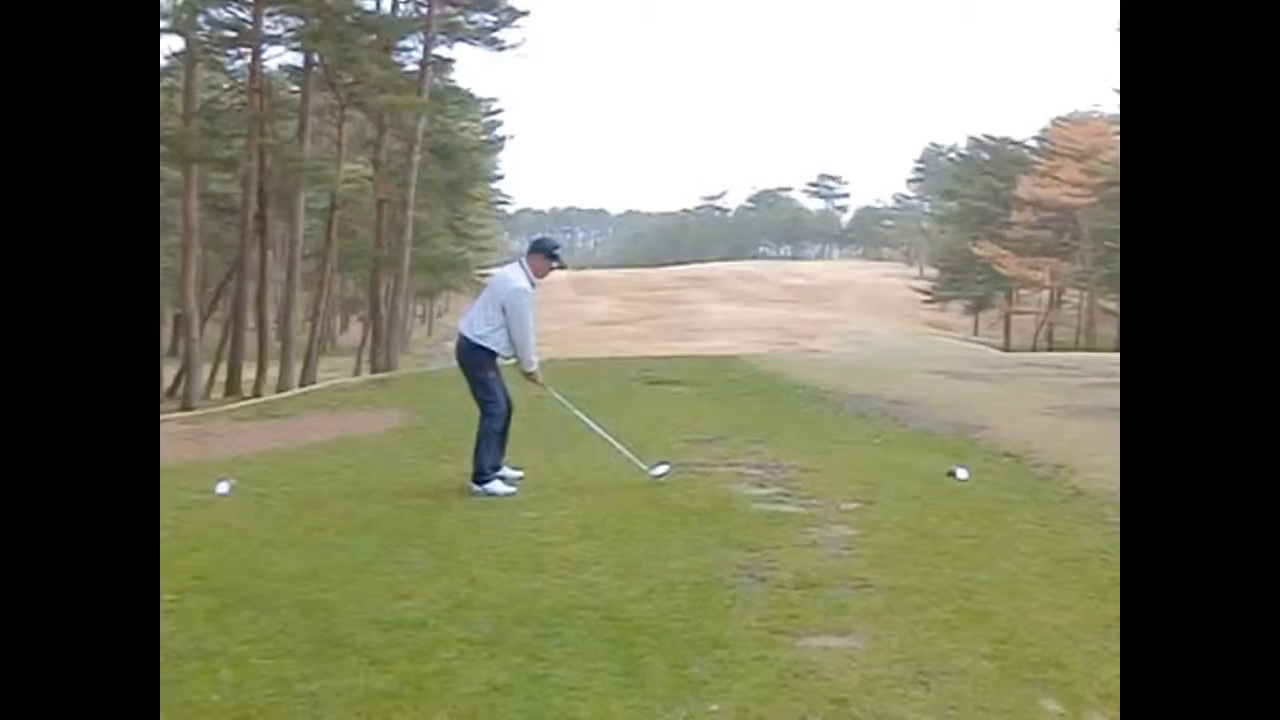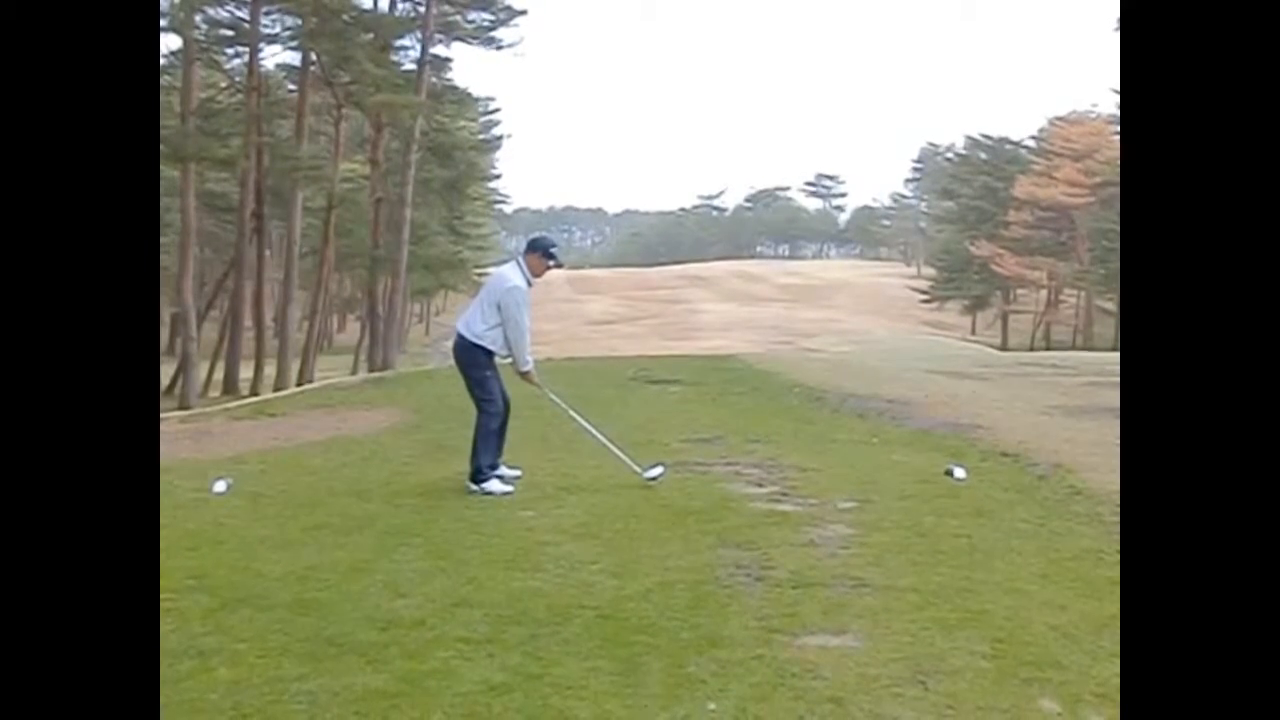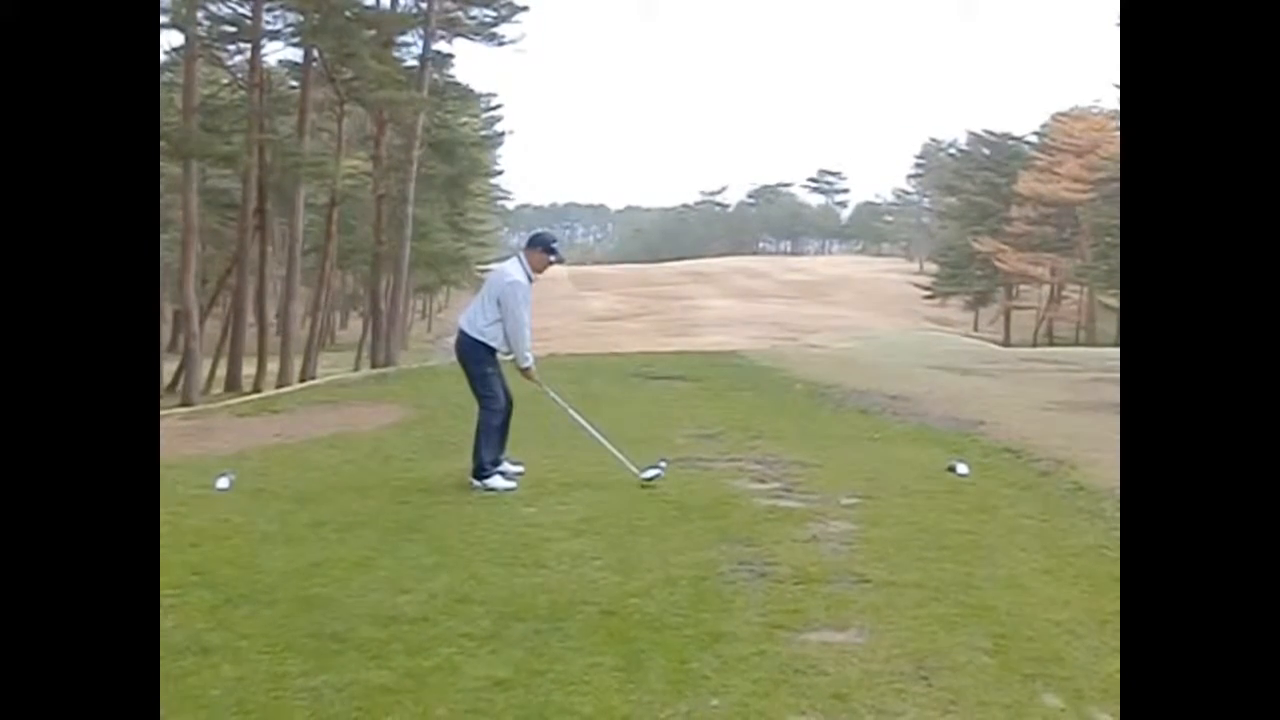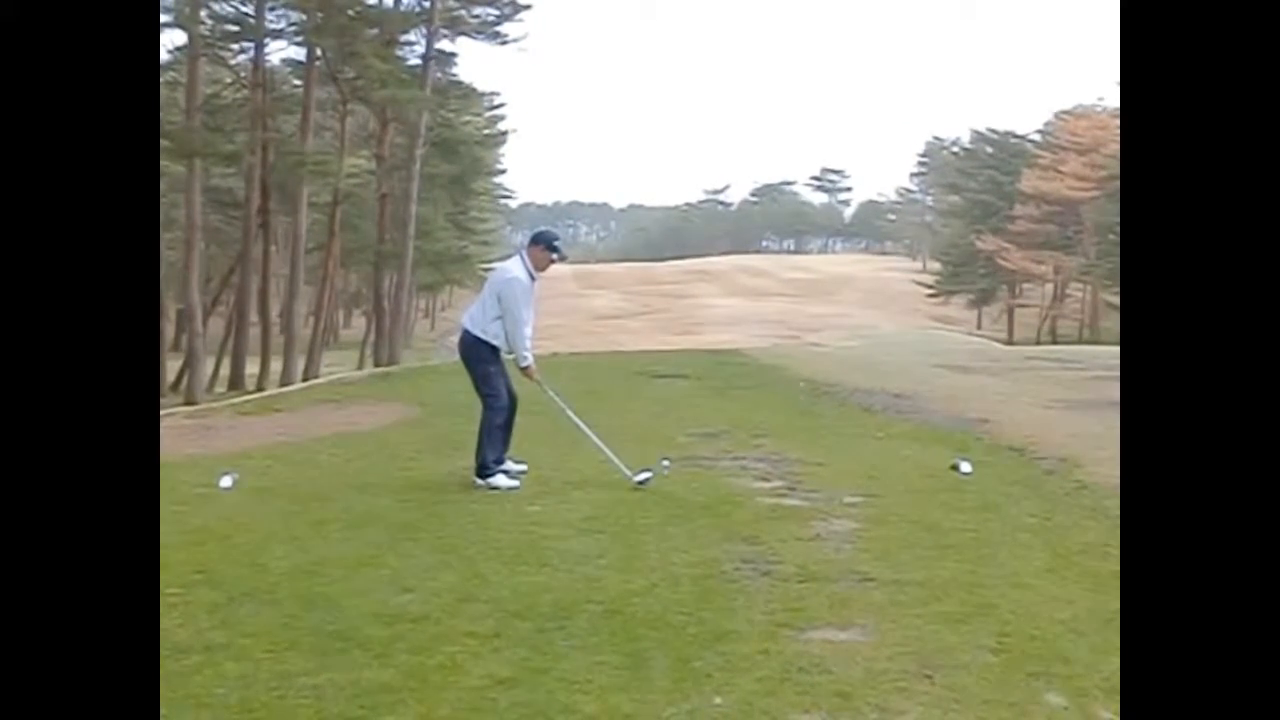
dt=1s
person 1, frame 1
left shoulder: (513, 274)
right shoulder: (518, 287)
left elbow: (519, 329)
right elbow: (522, 332)
left wrist: (525, 363)
right wrist: (531, 367)
left hip: (478, 347)
right hip: (477, 350)
left knee: (503, 407)
right knee: (494, 410)
left ankle: (494, 466)
right ankle: (482, 478)
person 1, frame 2
left shoulder: (511, 274)
right shoulder: (515, 286)
left elbow: (515, 329)
right elbow: (518, 332)
left wrist: (522, 363)
right wrist: (526, 367)
left hip: (477, 347)
right hip: (474, 349)
left knee: (501, 405)
right knee: (491, 409)
left ankle: (492, 464)
right ankle: (480, 477)
person 1, frame 3
left shoulder: (513, 271)
right shoulder: (515, 281)
left elbow: (517, 324)
right elbow: (517, 327)
left wrist: (523, 359)
right wrist: (526, 363)
left hip: (480, 344)
right hip: (476, 346)
left knee: (503, 402)
right knee: (493, 405)
left ankle: (495, 460)
right ankle: (483, 473)
person 1, frame 4
left shoulder: (522, 273)
right shoulder: (515, 277)
left elbow: (523, 321)
right elbow: (515, 325)
left wrist: (525, 356)
right wrist: (526, 361)
left hip: (486, 344)
right hip: (478, 344)
left knee: (508, 400)
right knee: (496, 403)
left ankle: (498, 459)
right ankle: (486, 472)
